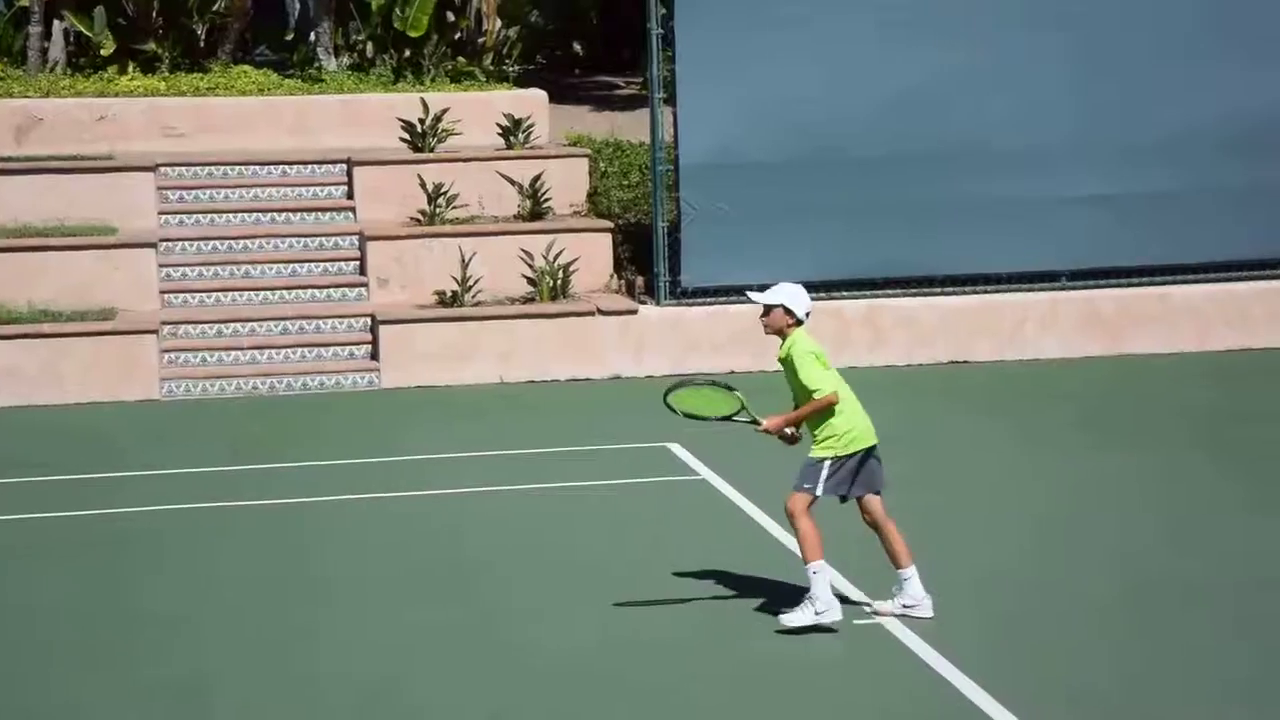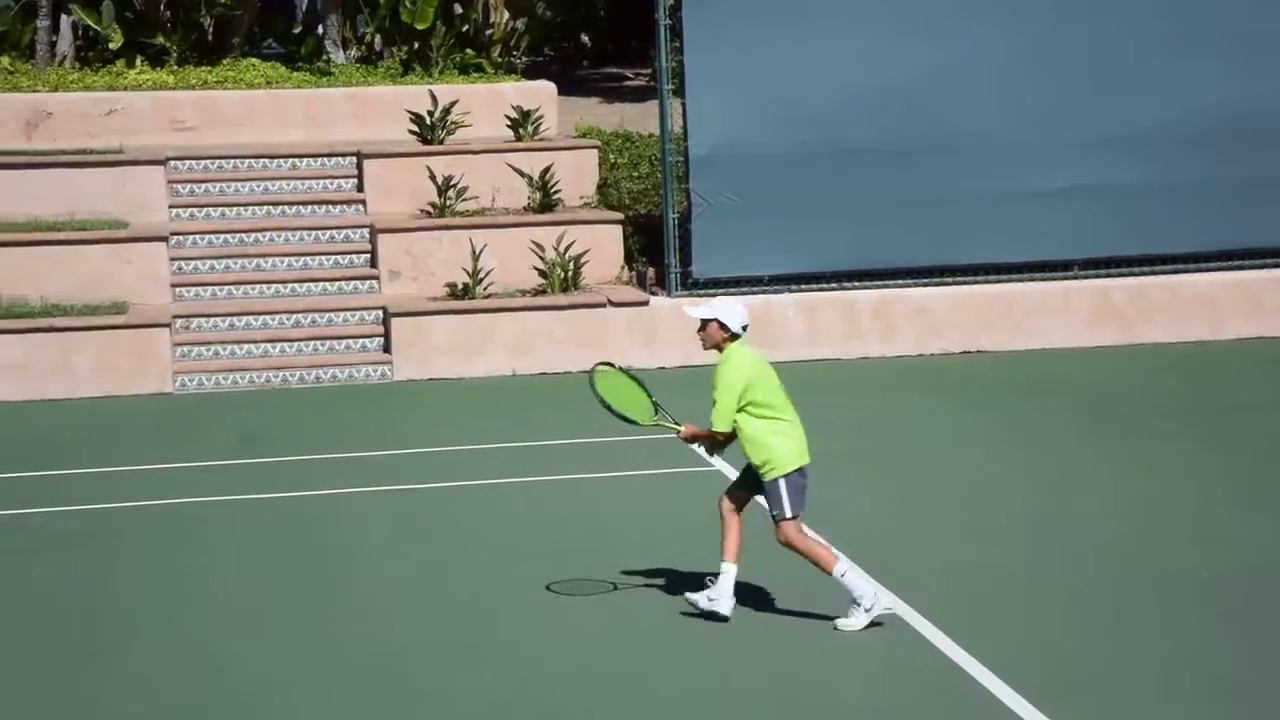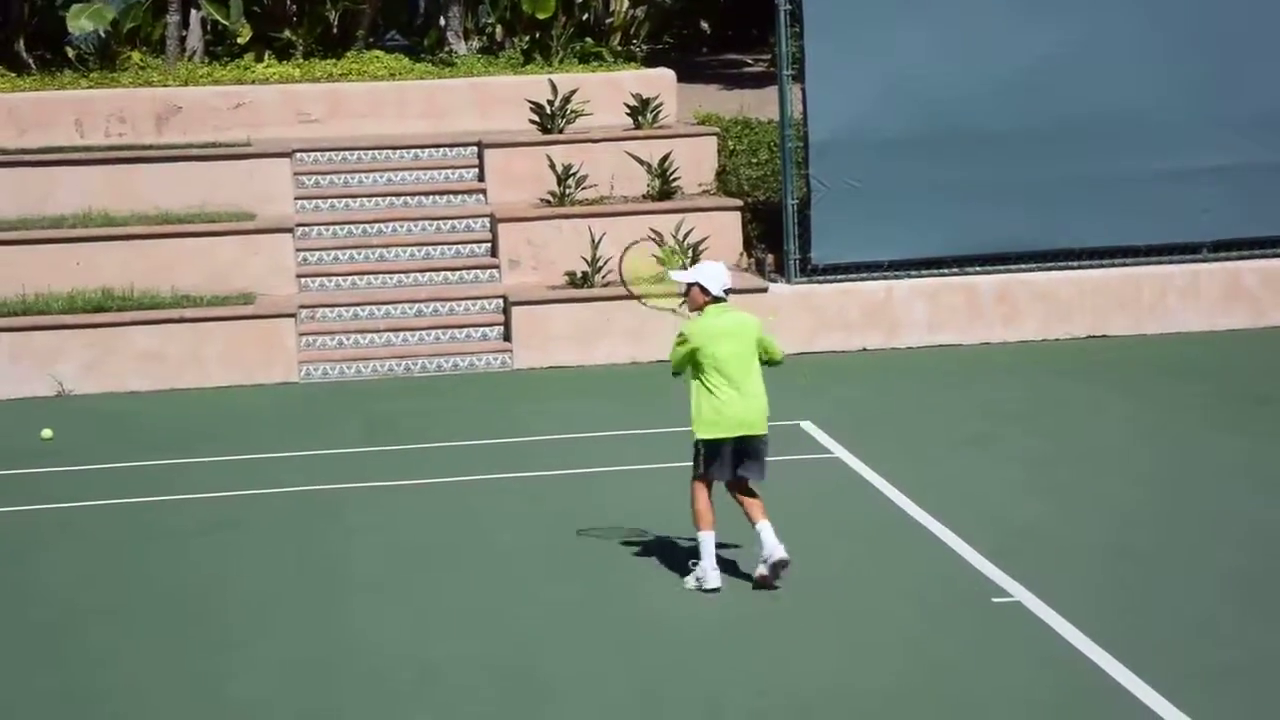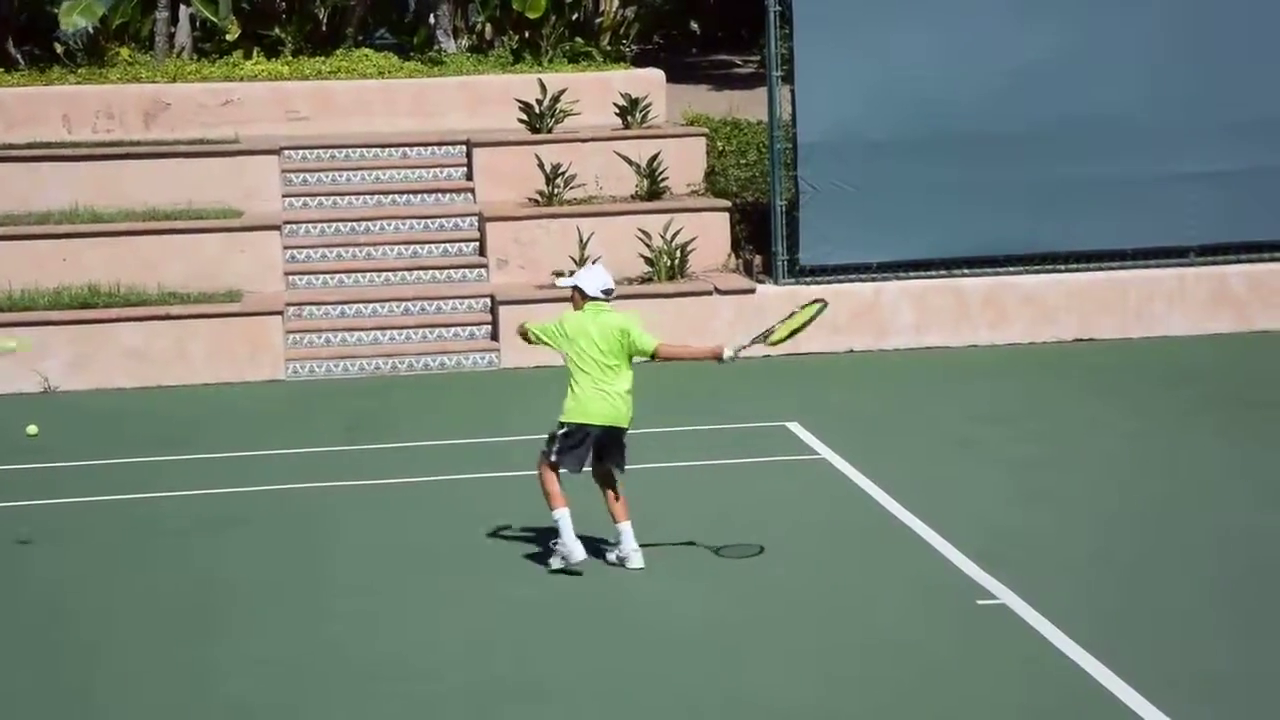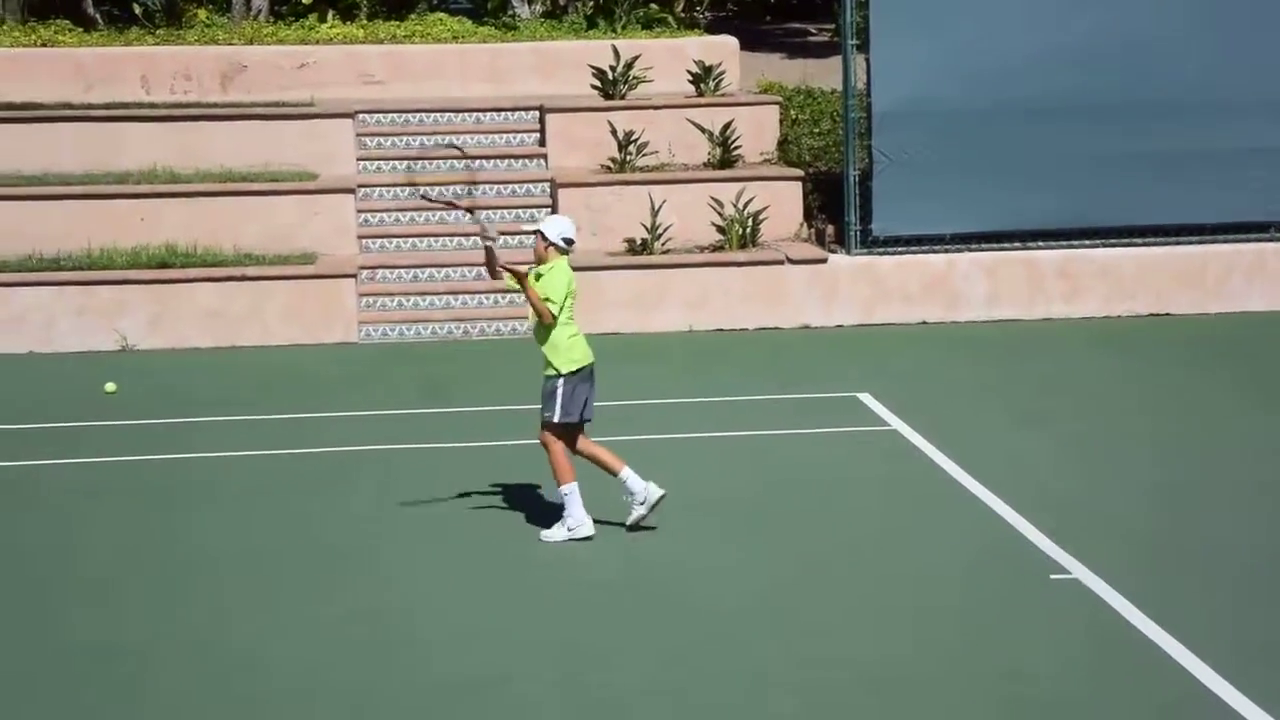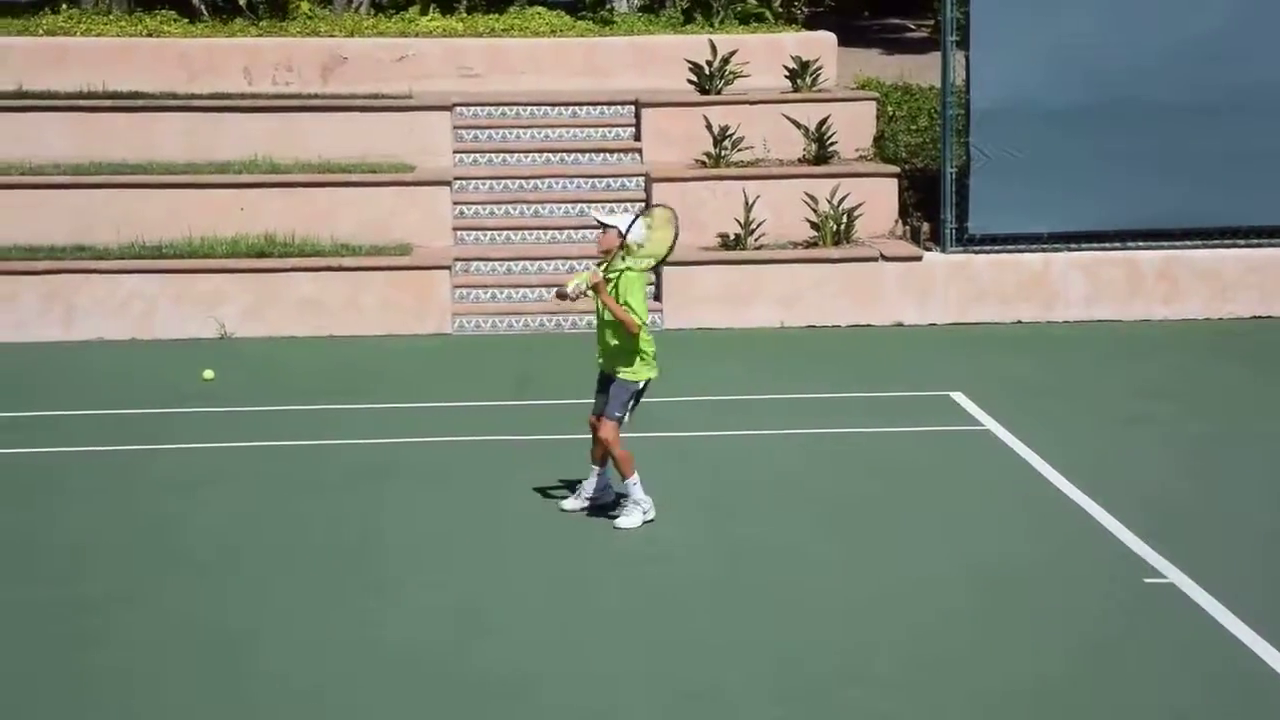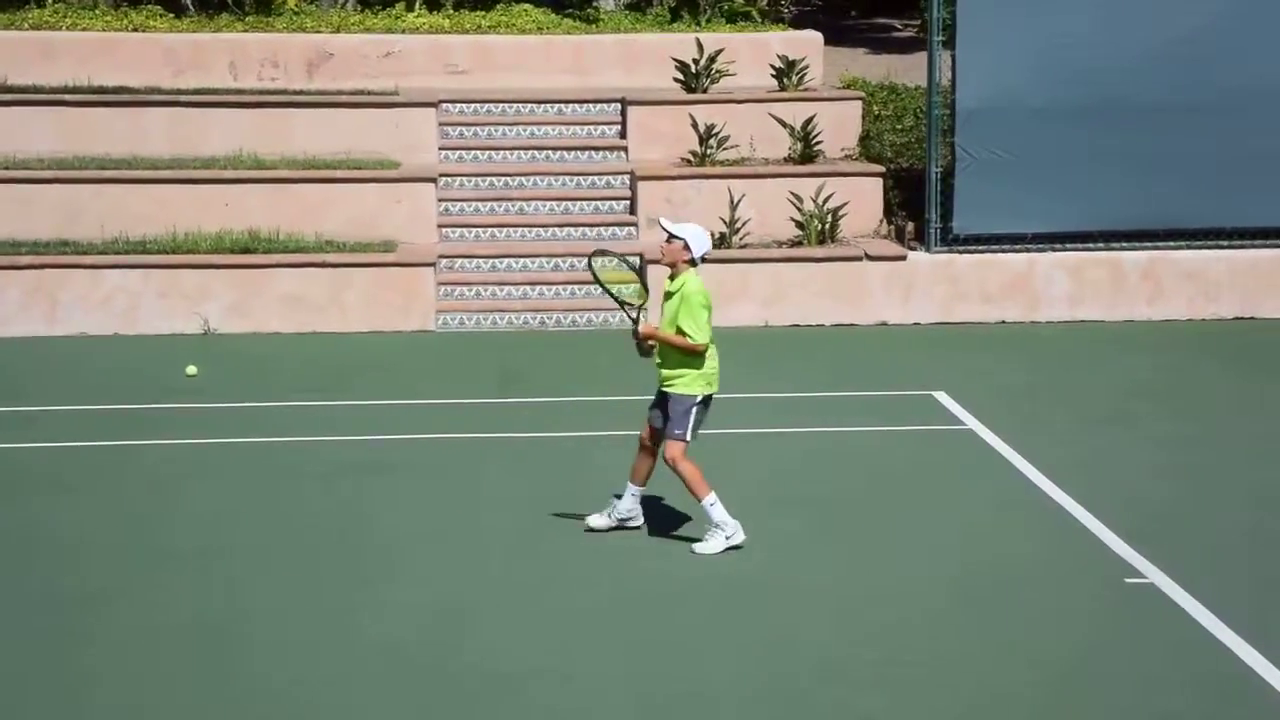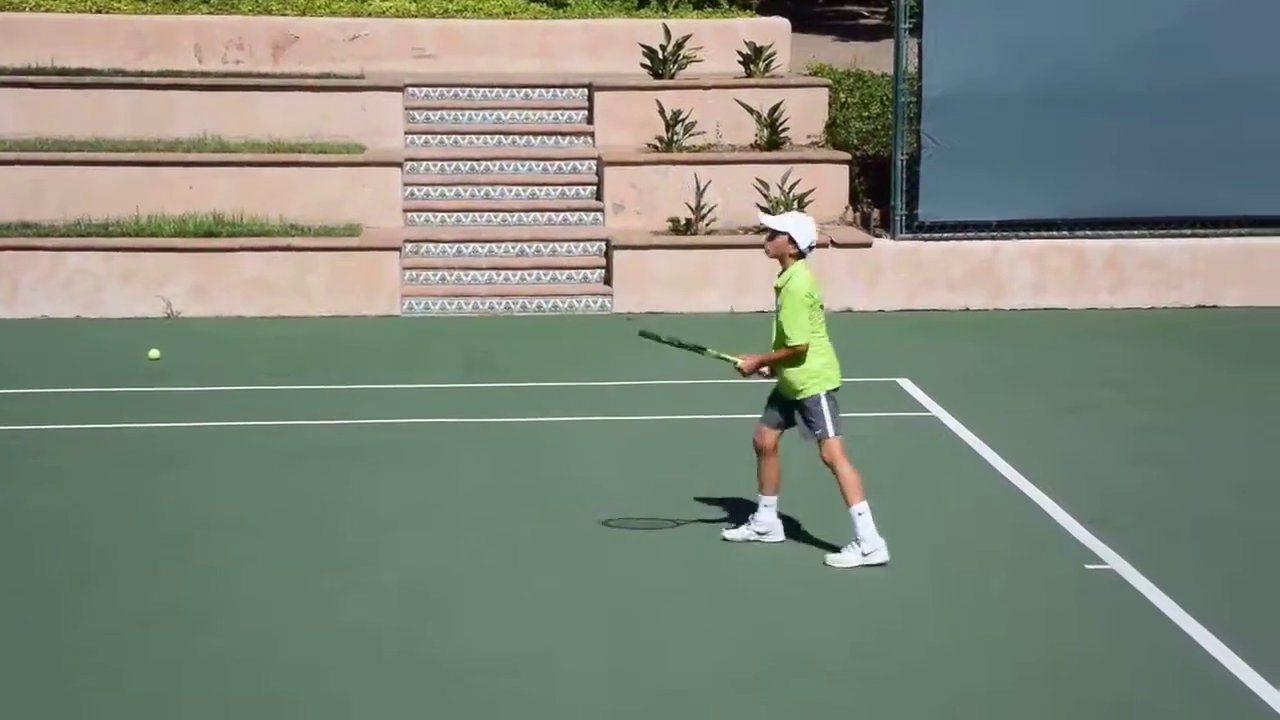
dt=0.5s
person 1, frame 1
left shoulder: (800, 349)
right shoulder: (795, 347)
left elbow: (828, 397)
right elbow: (806, 400)
left wrist: (785, 421)
right wrist: (792, 425)
left hip: (838, 441)
right hip: (856, 436)
left knee: (797, 506)
right knee: (874, 513)
left ankle: (821, 600)
right ankle: (914, 595)
person 1, frame 2
left shoulder: (730, 369)
right shoulder: (745, 357)
left elbow: (721, 431)
left wrist: (694, 434)
right wrist: (719, 440)
left hip: (781, 456)
right hip: (775, 450)
left knee: (789, 533)
right knee: (728, 504)
left ankle: (866, 597)
right ankle: (722, 595)
person 1, frame 3
left shoulder: (692, 331)
right shoulder: (750, 323)
left elbow: (676, 368)
right elbow: (776, 357)
left hip: (715, 422)
right hip: (753, 420)
left knee: (701, 486)
right knee: (742, 488)
left ankle: (707, 571)
right ankle: (771, 547)
person 1, frame 4
left shoulder: (567, 323)
right shoulder: (623, 323)
left elbow: (524, 331)
right elbow: (660, 351)
left wrist: (526, 332)
right wrist: (716, 352)
left hip: (582, 413)
right hip: (617, 415)
left knee: (548, 467)
right knee: (605, 475)
left ankle: (569, 542)
right ankle: (628, 549)
person 1, frame 5
left shoulder: (558, 274)
right shoulder: (544, 271)
left elbow: (545, 316)
right elbow: (497, 275)
left wrist: (524, 283)
right wrist: (491, 254)
left hip: (567, 365)
right hip: (569, 365)
left knee: (550, 437)
right knee: (574, 440)
left ankle: (576, 520)
right ankle: (640, 489)
person 1, frame 6
left shoulder: (630, 277)
right shoulder: (605, 271)
left elbow: (634, 327)
right elbow: (560, 294)
left wrist: (604, 294)
right wrist: (571, 291)
left hip: (633, 368)
right hip: (612, 363)
left knee: (607, 434)
right knee: (596, 425)
left ankle: (640, 502)
right ankle: (596, 489)
person 1, frame 7
left shoulder: (693, 291)
right shoulder: (670, 285)
left elbow: (698, 343)
left wrist: (653, 334)
right wrist: (648, 342)
left hip: (692, 381)
right hip: (671, 380)
left knee: (675, 455)
right knee: (648, 441)
left ankle: (725, 527)
right ankle: (627, 508)
person 1, frame 8
left shoulder: (797, 285)
right shoulder: (788, 279)
left elbow: (800, 345)
left wrist: (757, 361)
right wrist: (768, 361)
left hip: (815, 381)
right hip: (793, 379)
left knee: (833, 455)
right knee: (764, 441)
left ankle: (868, 543)
right ankle: (765, 523)
